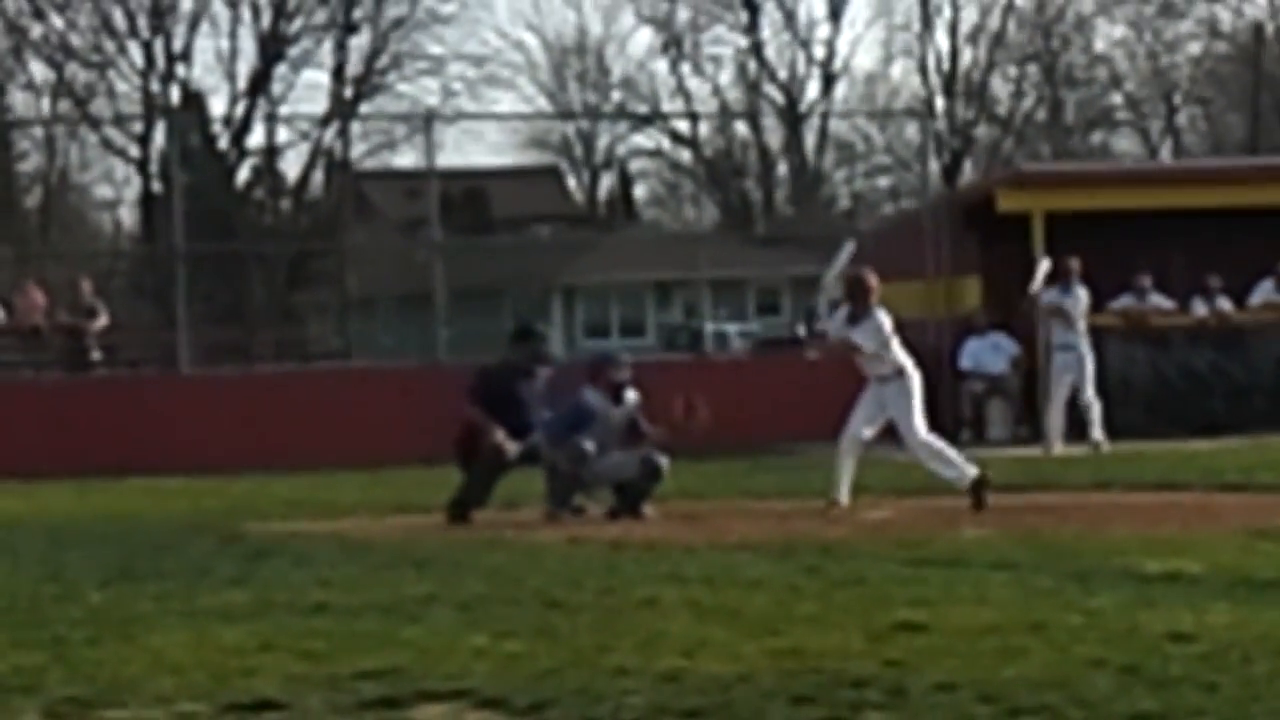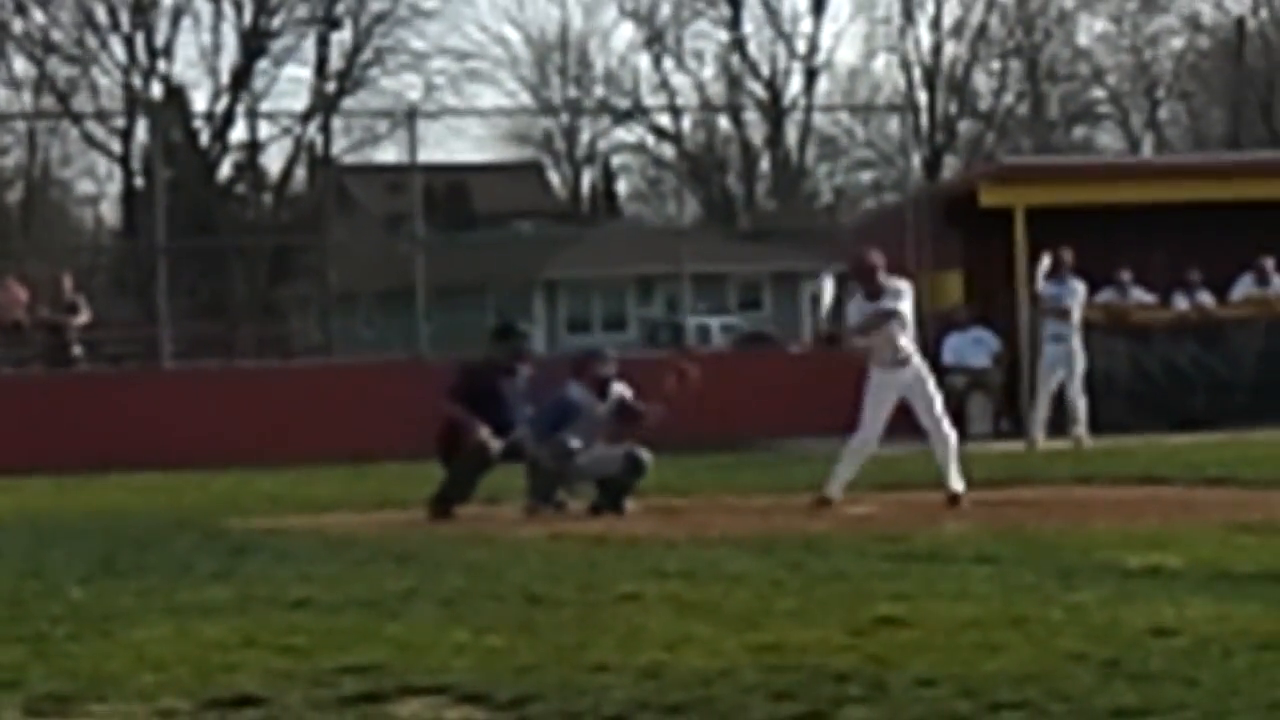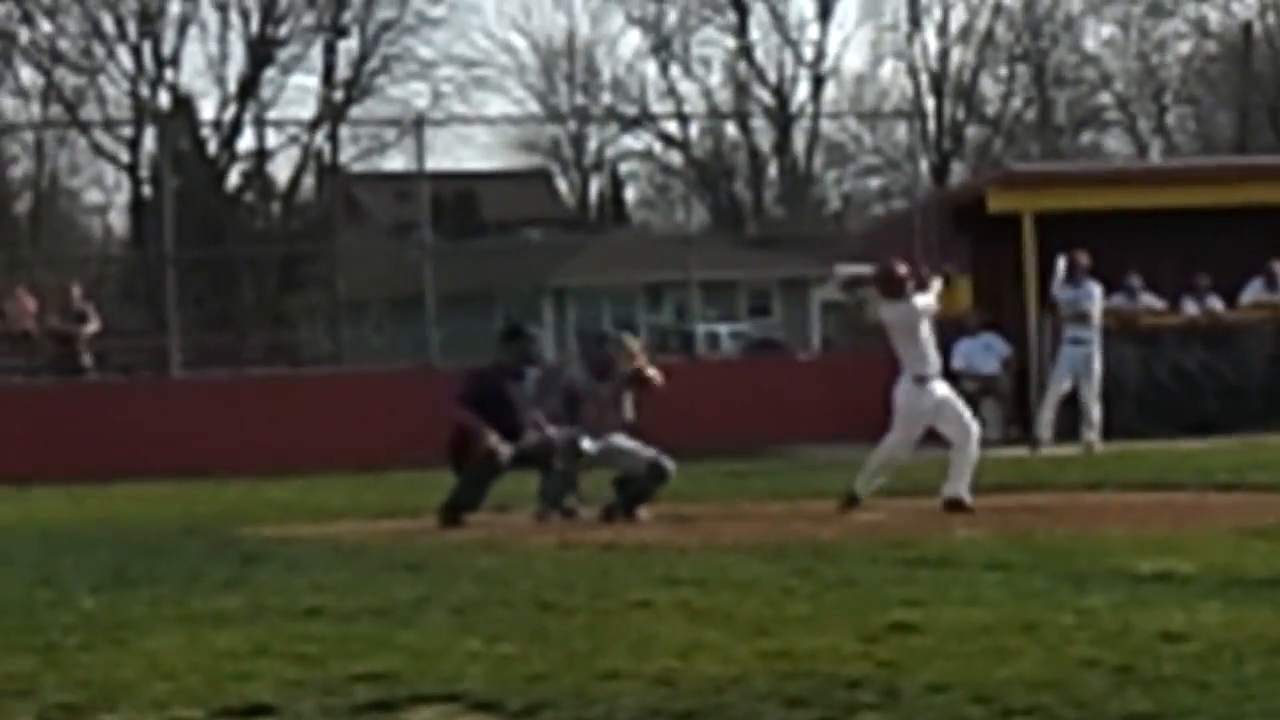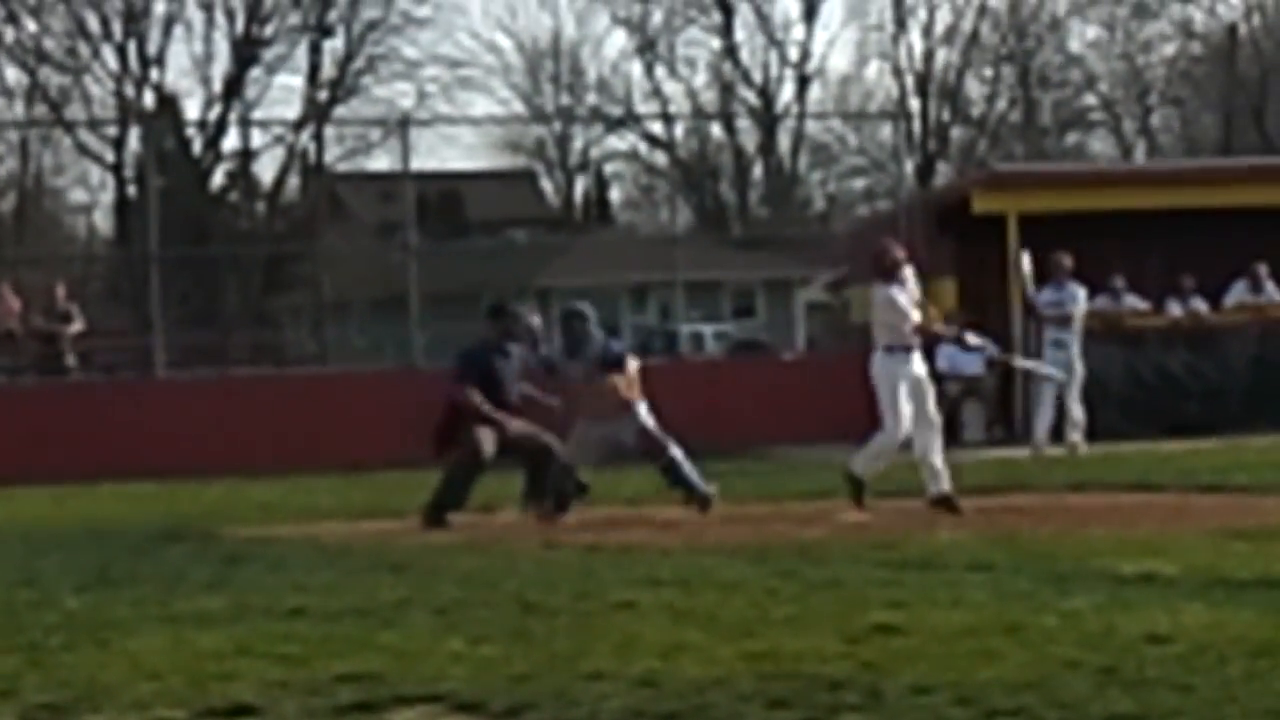
dt=0.3s
person 1, frame 1
left shoulder: (878, 321)
right shoulder: (845, 313)
left elbow: (848, 347)
right elbow: (828, 336)
left hip: (901, 380)
right hip: (878, 385)
left knee: (915, 436)
right knee: (850, 438)
left ankle: (971, 478)
right ankle: (840, 497)
person 1, frame 2
left shoulder: (901, 288)
right shoulder: (856, 306)
left elbow: (885, 315)
right elbow: (860, 344)
left wrist: (859, 329)
left hip: (914, 366)
right hip: (883, 374)
left knee: (940, 426)
right knee: (866, 436)
left ankle: (953, 488)
right ankle: (831, 491)
person 1, frame 3
left shoulder: (892, 307)
right shoulder: (911, 305)
right elbow: (932, 294)
right wrist: (936, 281)
left hip: (933, 385)
right hip: (918, 390)
left knee: (968, 434)
right knee: (898, 444)
left ankle: (955, 495)
right ankle: (860, 491)
person 1, frame 4
left shoulder: (903, 276)
right shoulder: (887, 293)
right elbow: (920, 326)
right wrist: (954, 335)
left hip: (912, 360)
right hip: (889, 361)
left knee: (929, 425)
right knee: (899, 429)
left ankle: (938, 492)
right ankle: (858, 469)
person 2, frame 1
left shoulder: (539, 375)
right shoulder: (492, 374)
left elbow: (538, 413)
right elbow: (472, 410)
right wrist: (495, 433)
left hip: (526, 439)
right hip: (489, 441)
right knee: (497, 453)
right ankle: (459, 507)
person 2, frame 2
left shoulder: (522, 373)
right shoulder: (475, 372)
left elbow: (522, 407)
right elbow: (452, 407)
right wrist: (477, 427)
right hip: (470, 438)
right knee: (483, 448)
right ankle: (441, 503)
person 2, frame 3
left shoulder: (527, 375)
right shoulder: (485, 377)
right elbow: (462, 412)
left wrist: (545, 427)
right wrist: (486, 433)
right hip: (480, 442)
left knee: (558, 446)
right knee: (494, 454)
right ankle: (452, 510)
person 2, frame 4
left shoulder: (514, 353)
right shoulder: (476, 355)
right elbow: (464, 393)
right wrist: (495, 416)
left hip: (506, 422)
right hip: (471, 423)
left knee: (548, 448)
right knee: (476, 453)
left ankle: (538, 503)
right ankle: (436, 511)
person 3, frame 1
left shoulder: (1081, 294)
right shoulder: (1050, 294)
left elbow: (1068, 315)
right elbow: (1045, 317)
left wrist: (1049, 310)
left hip: (1079, 350)
right hip: (1059, 351)
left knee: (1087, 395)
right knee: (1056, 397)
left ankle: (1096, 437)
right ankle: (1052, 442)
person 3, frame 2
left shoulder: (1077, 286)
right shoulder: (1046, 286)
left elbow: (1068, 314)
right elbow: (1041, 310)
left wrist: (1047, 310)
left hip: (1071, 343)
right hip: (1050, 343)
left knee: (1075, 390)
right knee: (1043, 389)
left ankle: (1079, 432)
right ankle: (1036, 435)
person 3, frame 3
left shoulder: (1094, 289)
right shoulder: (1063, 290)
left elbow: (1088, 316)
right elbow: (1061, 314)
left wrist: (1066, 315)
left hip: (1089, 347)
right hip: (1068, 346)
left knee: (1090, 395)
right knee: (1054, 389)
left ankle: (1091, 438)
right ankle: (1042, 433)
person 3, frame 4
left shoulder: (1078, 292)
right shoulder: (1045, 292)
left elbow: (1071, 319)
right elbow: (1040, 319)
left wrist: (1047, 318)
left hip: (1071, 349)
right hip: (1050, 349)
left knee: (1072, 396)
right knee: (1045, 394)
left ankle: (1074, 439)
right ankle: (1040, 440)
person 4, frame 1
left shoulder: (629, 398)
right shoulder: (587, 403)
left elbow: (639, 439)
left hip: (604, 465)
right hip: (575, 470)
left knee: (656, 463)
left ankle: (627, 504)
person 4, frame 2
left shoulder: (616, 392)
right shoulder: (571, 397)
left hip: (587, 459)
right hip: (555, 462)
left knee: (639, 458)
left ankle: (609, 498)
right ankle: (541, 497)
person 4, frame 3
left shoulder: (623, 371)
right shoulder: (577, 377)
left elbow: (654, 381)
left wrist: (641, 367)
left hip: (615, 439)
right hip: (585, 438)
left knee: (662, 468)
left ankle: (624, 505)
right ankle: (551, 504)
person 4, frame 4
left shoulder: (604, 349)
right shoulder: (565, 357)
left elbow: (630, 360)
left wrist: (627, 375)
left hip: (626, 413)
right hip: (591, 421)
left knee: (656, 445)
left ankle: (697, 492)
